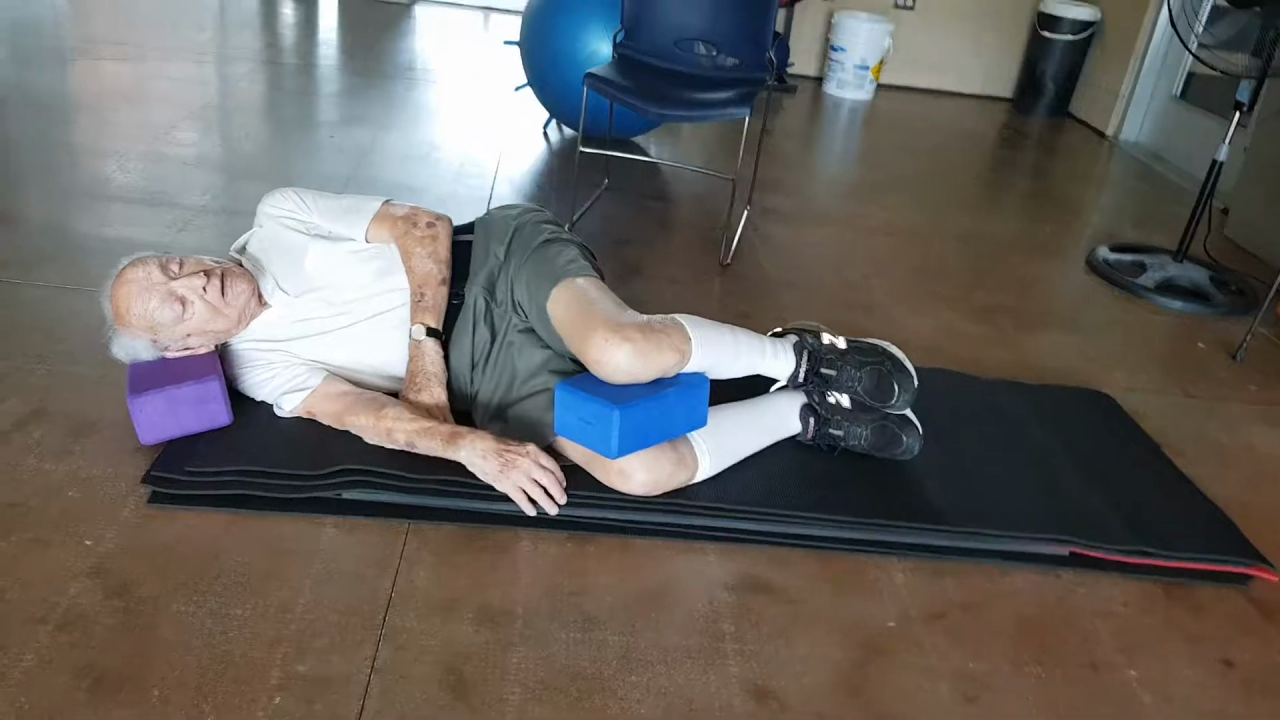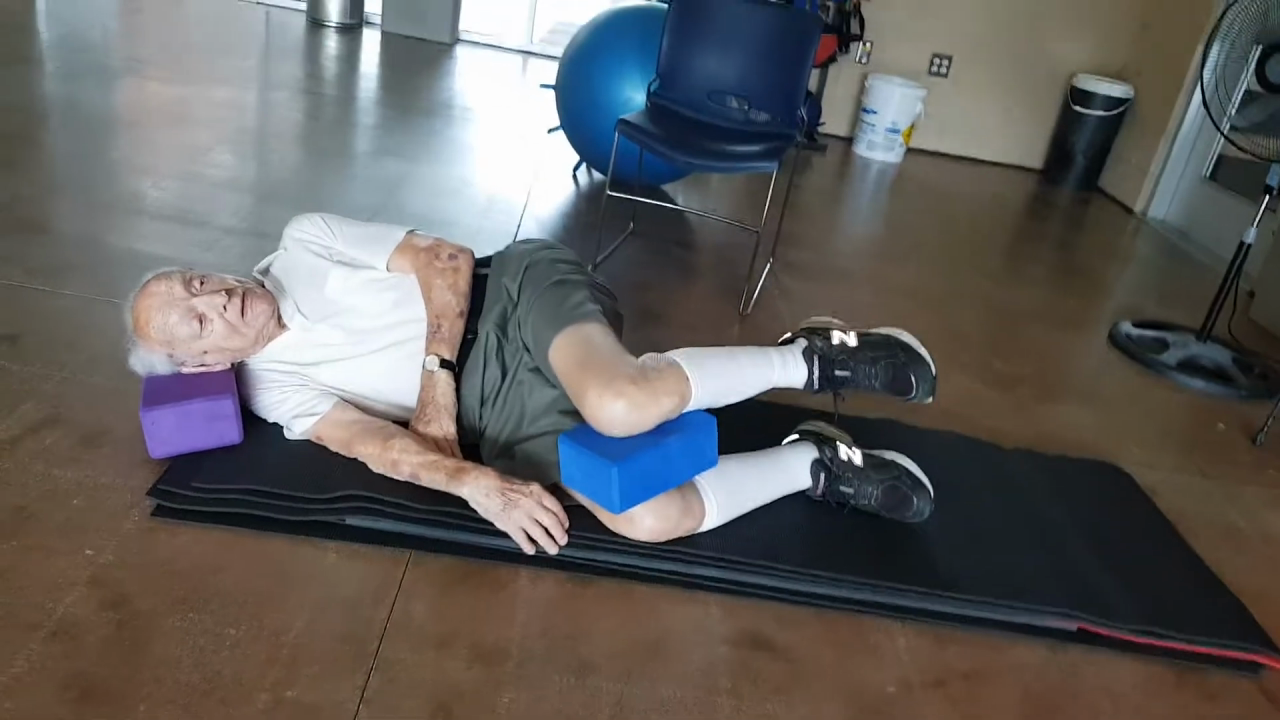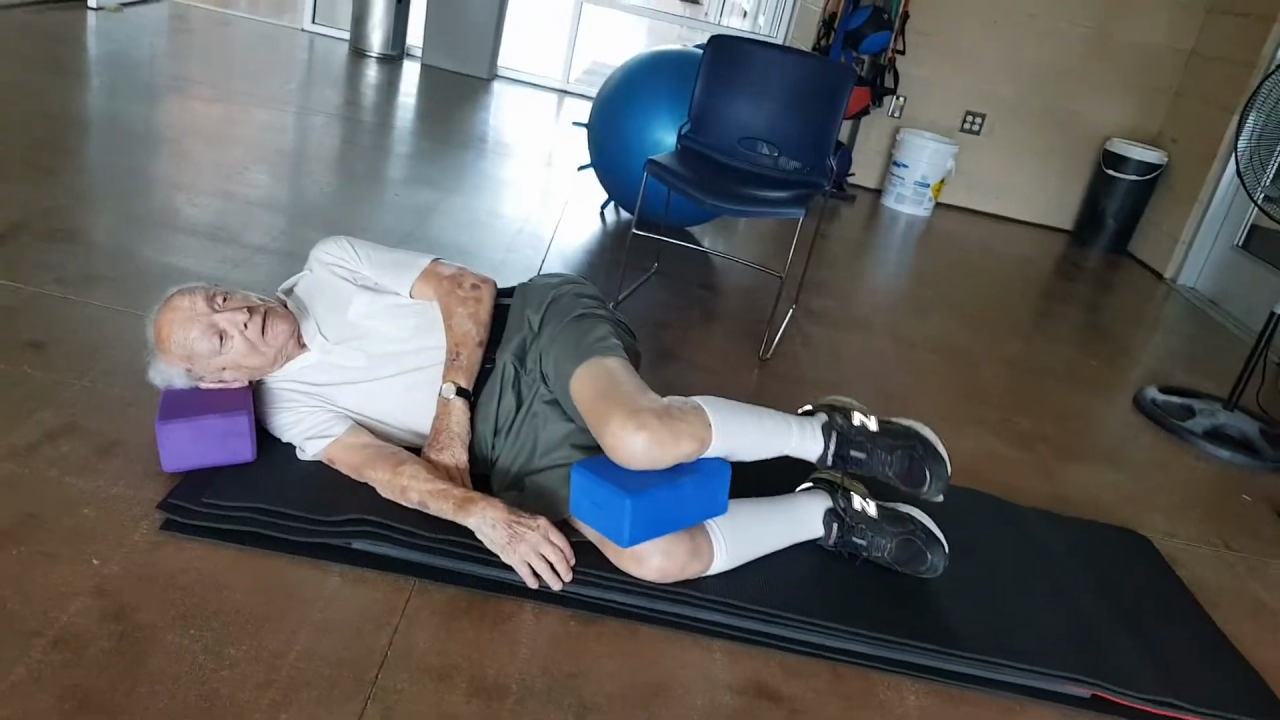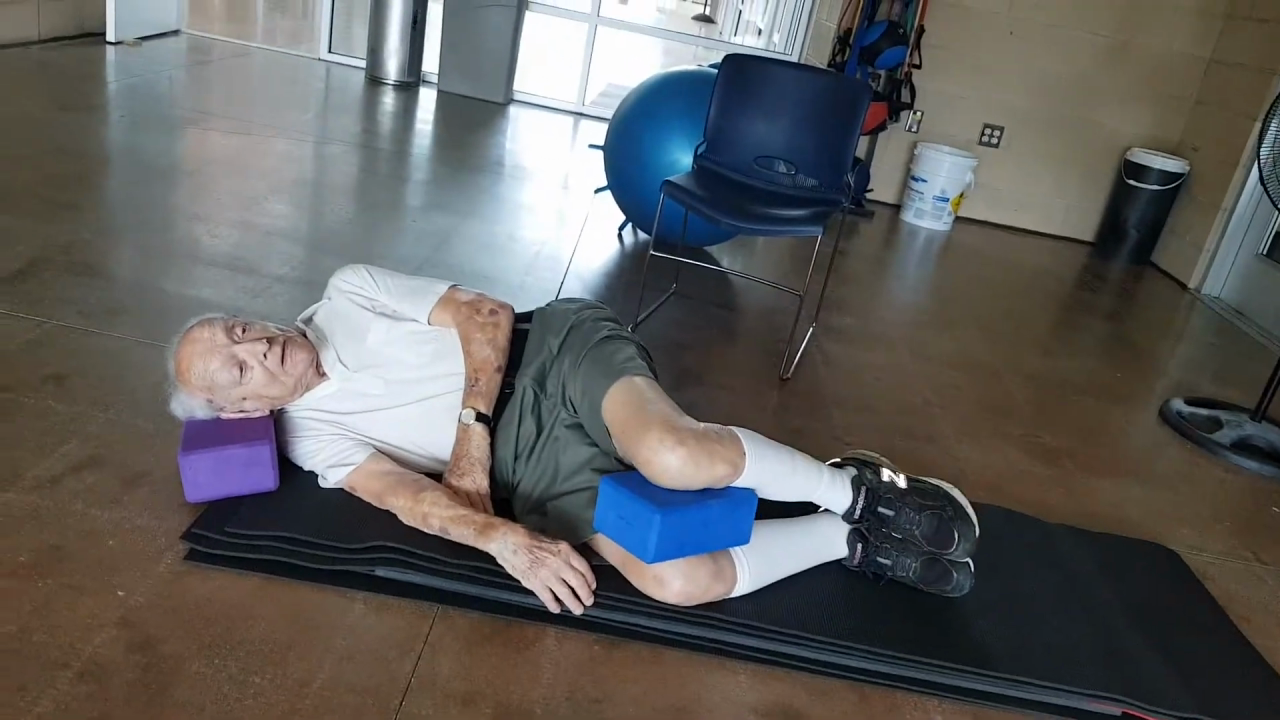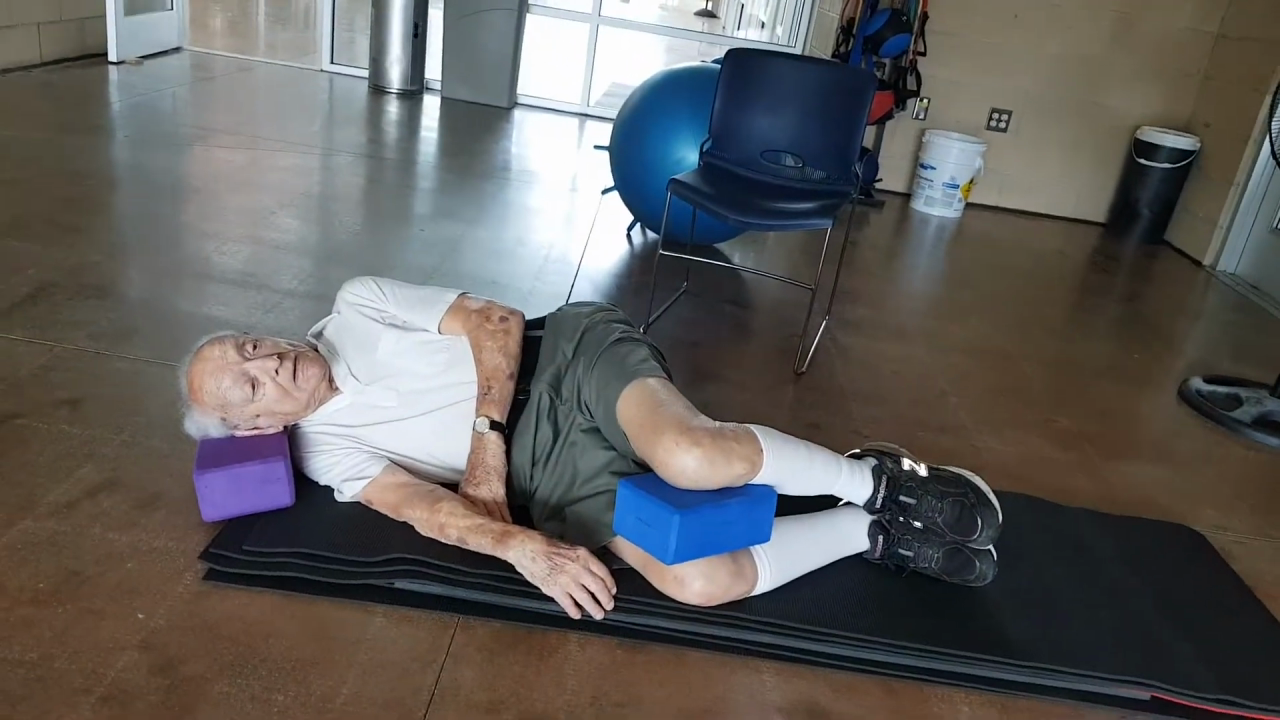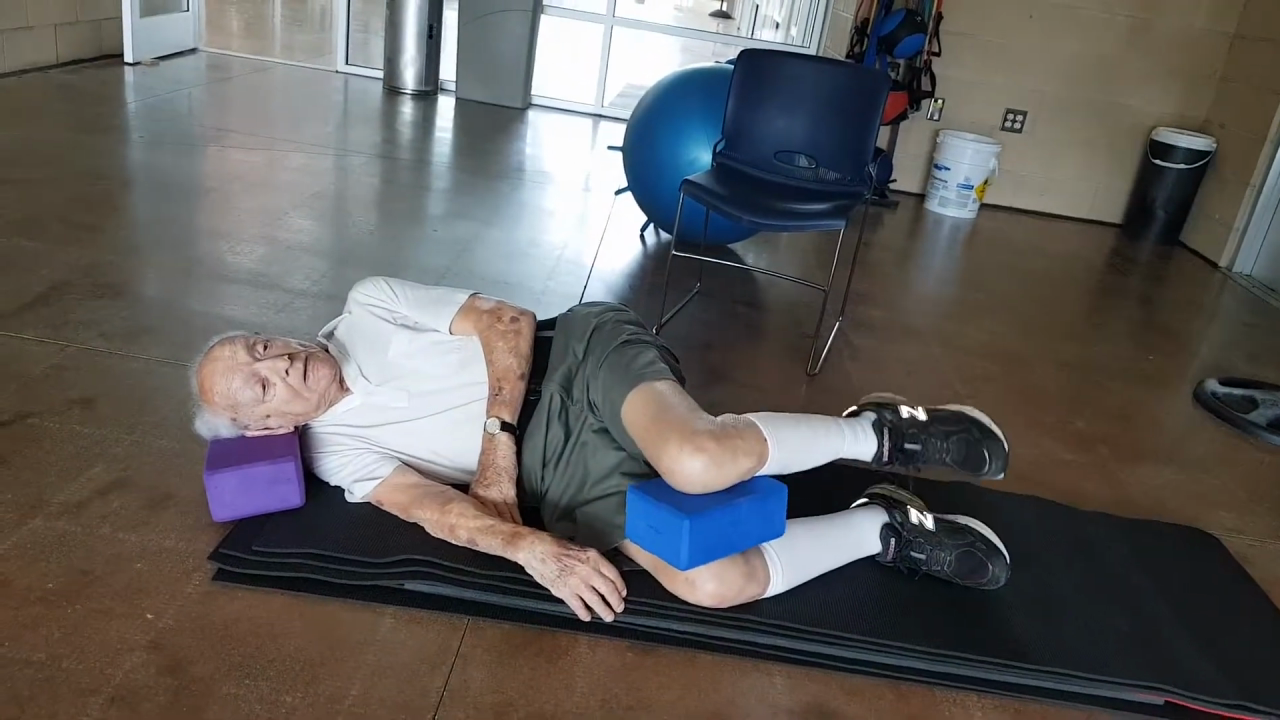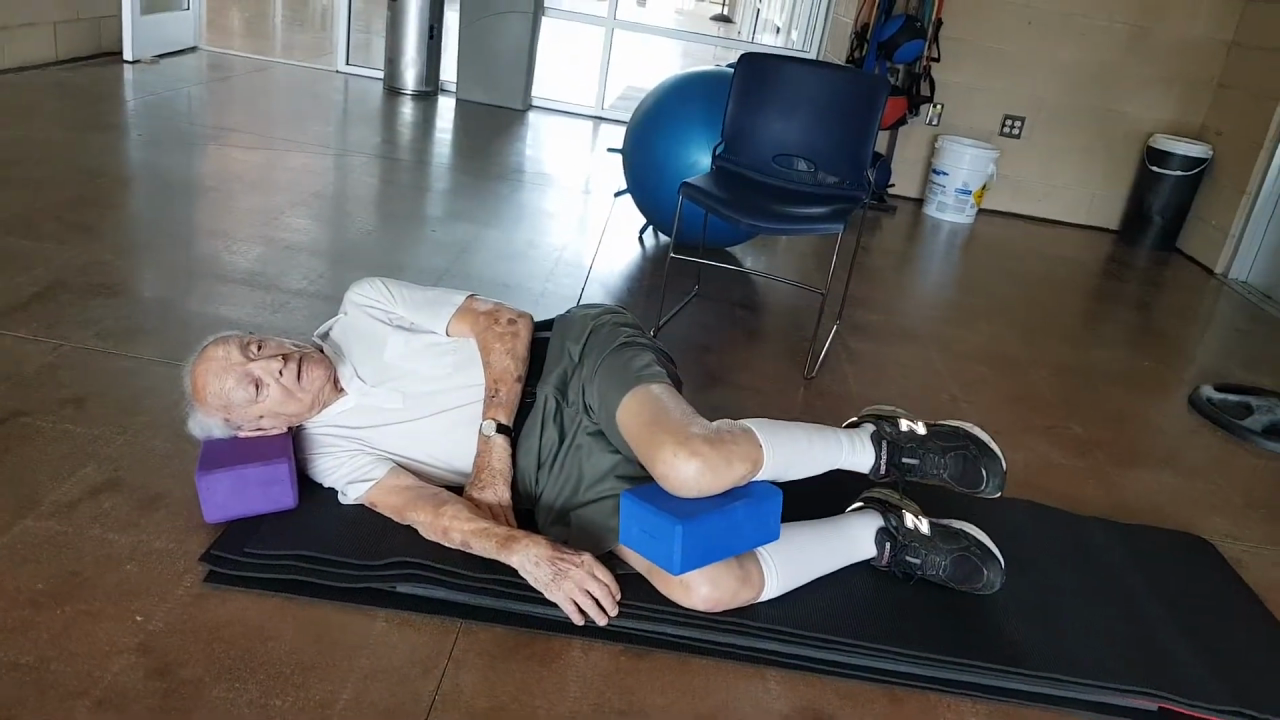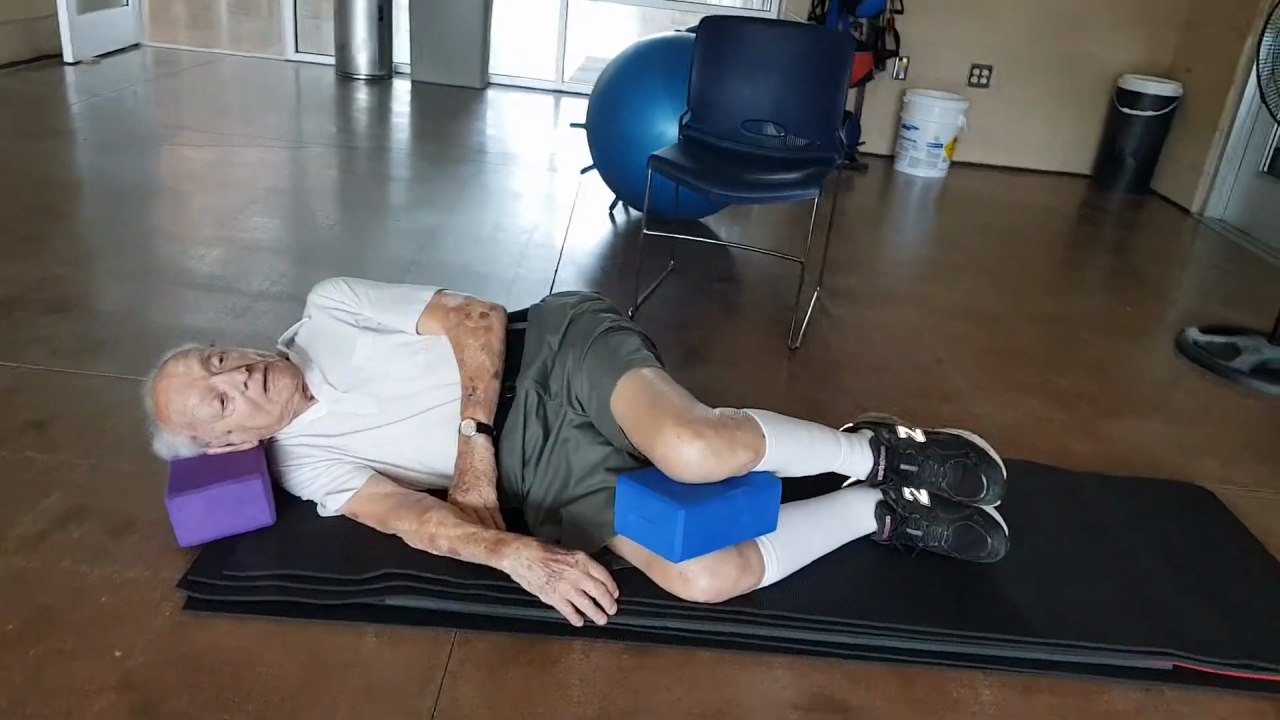
dt=0.5s
person 1, frame 1
left shoulder: (278, 217)
right shoulder: (258, 371)
left elbow: (423, 229)
right elbow: (365, 416)
left wrist: (420, 338)
right wrist: (470, 449)
right hip: (482, 372)
left knee: (620, 351)
right knee: (640, 471)
left ankle: (797, 358)
right ankle: (802, 412)
person 1, frame 2
left shoulder: (303, 242)
right shoulder: (273, 392)
left elbow: (446, 260)
right elbow: (378, 444)
left wrist: (434, 373)
right wrist: (474, 482)
right hip: (498, 413)
left knee: (618, 403)
right knee: (648, 518)
left ankle: (810, 360)
right ankle: (815, 464)
person 1, frame 3
left shoulder: (330, 263)
right shoulder: (289, 410)
left elbow: (469, 290)
right elbow: (387, 469)
left wrist: (450, 400)
right wrist: (482, 514)
right hip: (511, 441)
left knee: (638, 437)
right knee: (658, 559)
left ankle: (825, 438)
right ankle: (830, 515)
person 1, frame 4
left shoulder: (347, 292)
right shoulder: (309, 436)
left elbow: (486, 315)
right elbow: (407, 497)
left wrist: (471, 426)
right wrist: (503, 540)
right hip: (534, 468)
left knee: (672, 455)
right knee: (678, 580)
left ankle: (854, 489)
right ankle: (853, 542)
person 1, frame 5
left shoulder: (357, 303)
right shoulder: (324, 451)
left elbow: (497, 321)
right elbow: (423, 505)
left wrist: (486, 434)
right wrist: (521, 545)
right hip: (552, 469)
left knee: (689, 455)
right knee: (697, 580)
left ankle: (874, 482)
right ankle: (875, 534)
person 1, frame 6
left shoulder: (367, 305)
right shoulder: (335, 454)
left elbow: (508, 322)
right elbow: (435, 509)
left wrist: (496, 435)
right wrist: (532, 550)
right hip: (563, 475)
left knee: (695, 460)
right knee: (711, 583)
left ankle: (877, 432)
right ankle: (886, 529)
person 1, frame 7
left shoulder: (364, 304)
right shoulder: (330, 456)
left elbow: (505, 325)
right elbow: (430, 511)
left wrist: (492, 436)
right wrist: (525, 552)
right hip: (559, 476)
left knee: (688, 465)
right knee: (705, 588)
left ankle: (875, 445)
right ankle: (883, 533)
person 1, frame 8
left shoulder: (327, 310)
right shoulder: (306, 466)
left elbow: (478, 319)
right elbow: (416, 519)
left wrist: (471, 436)
right wrist: (516, 555)
right hip: (546, 470)
left knee: (690, 447)
right knee: (705, 576)
left ankle: (869, 452)
right ankle: (881, 512)
